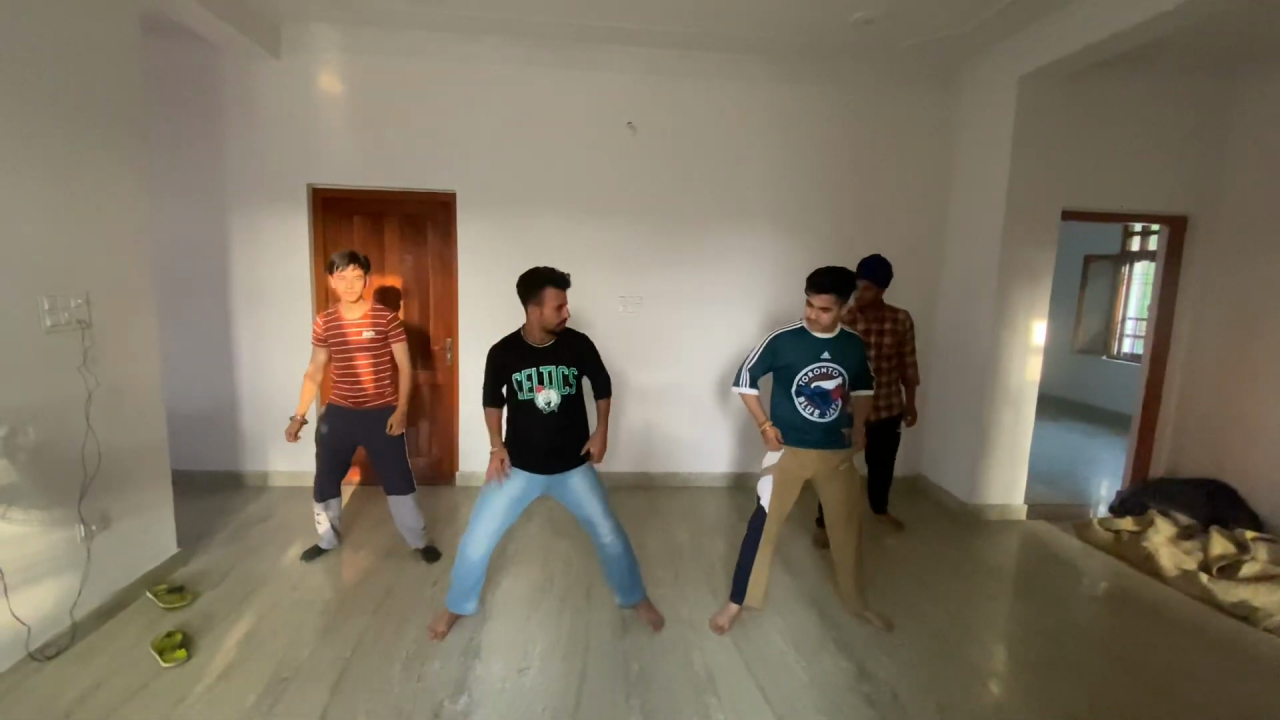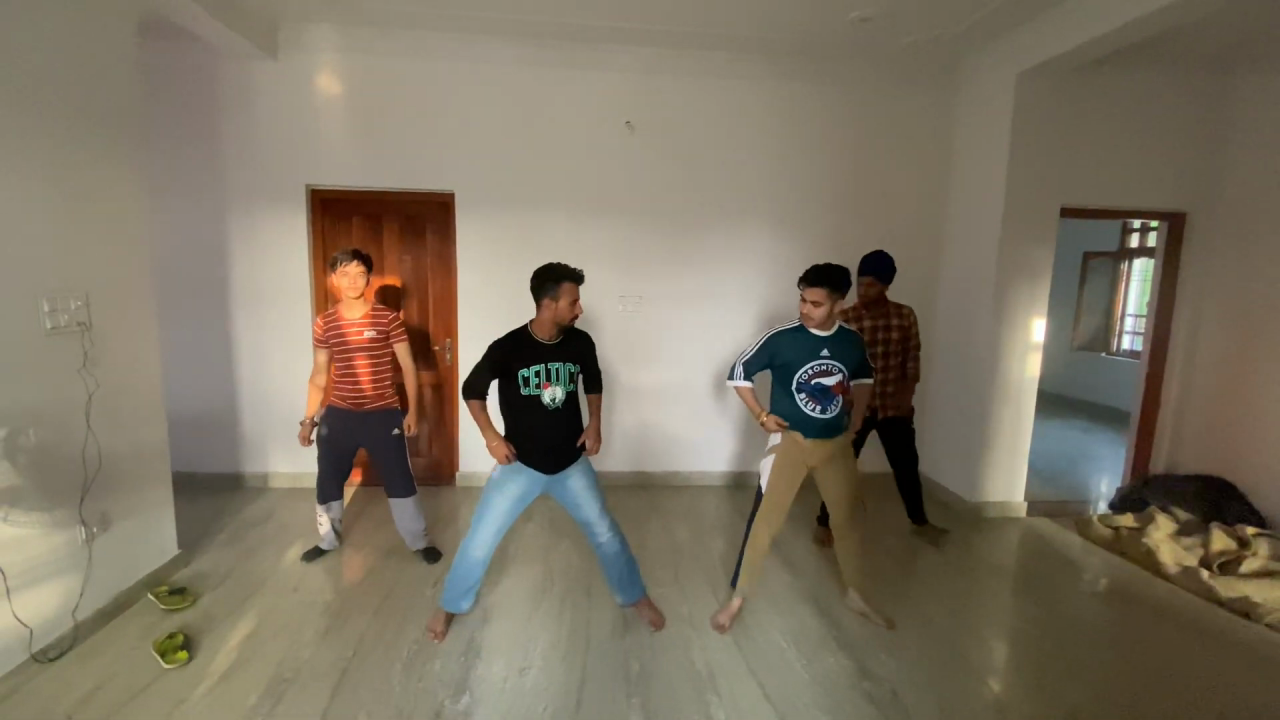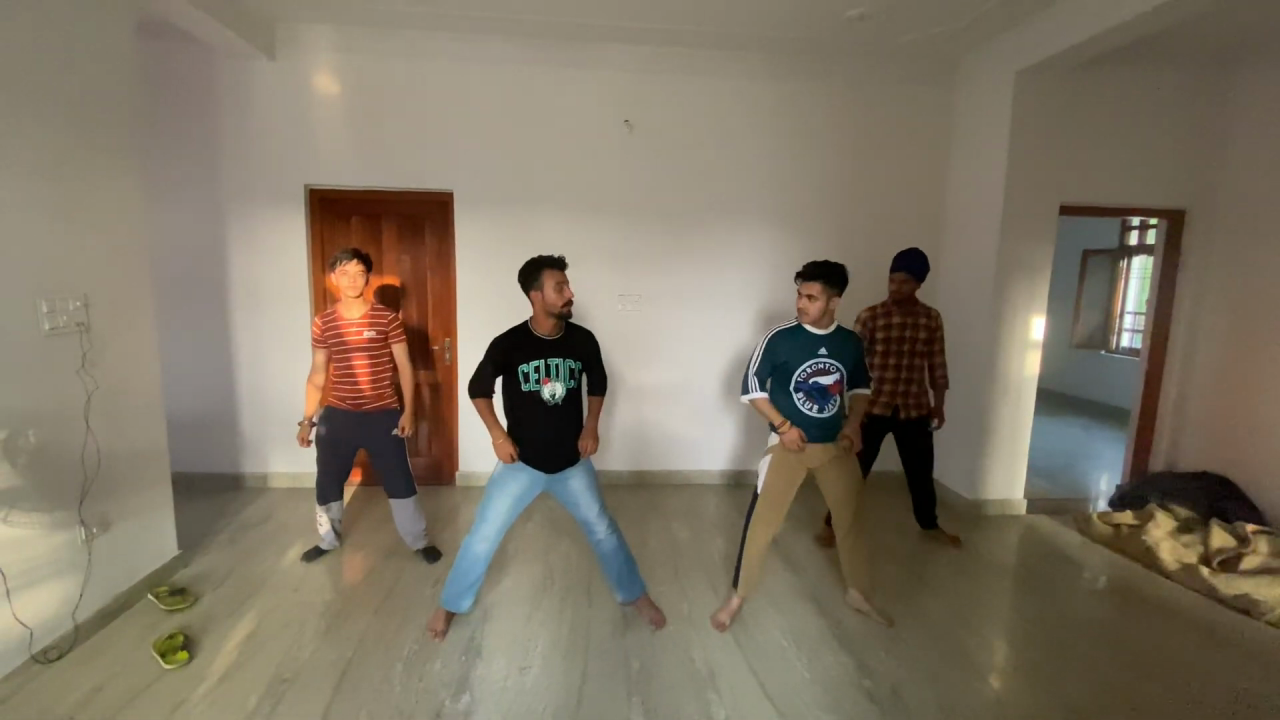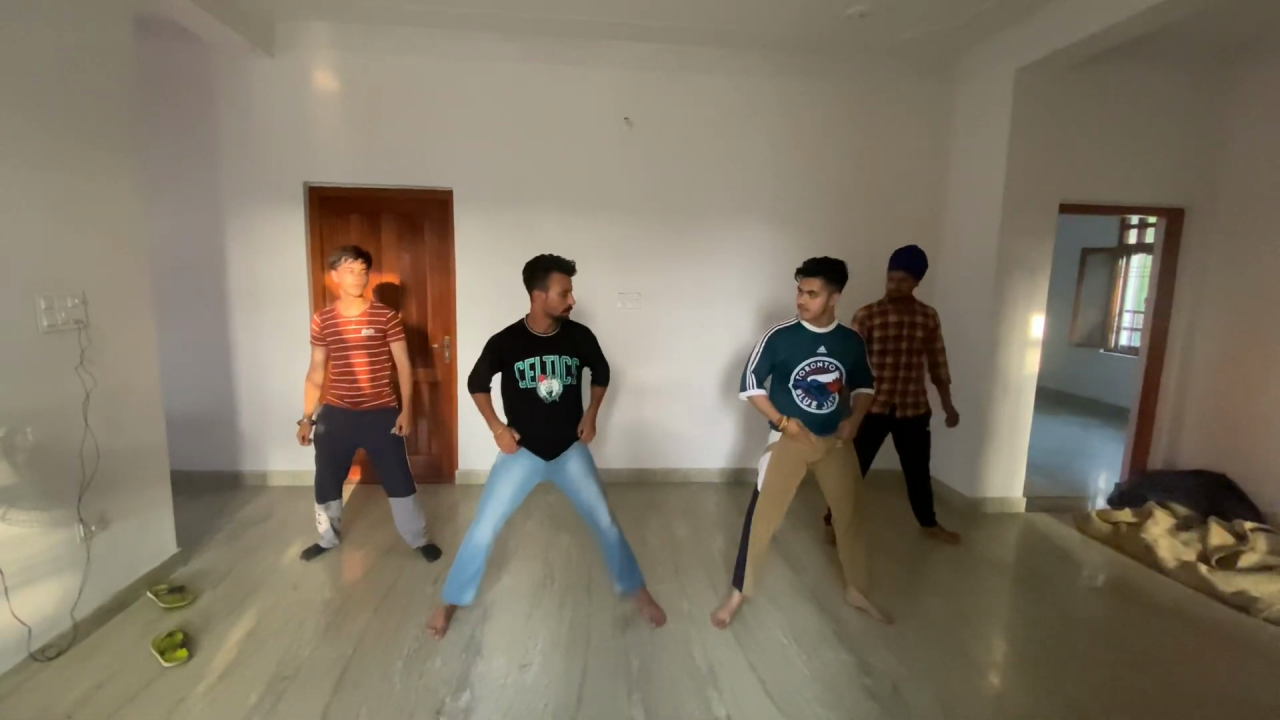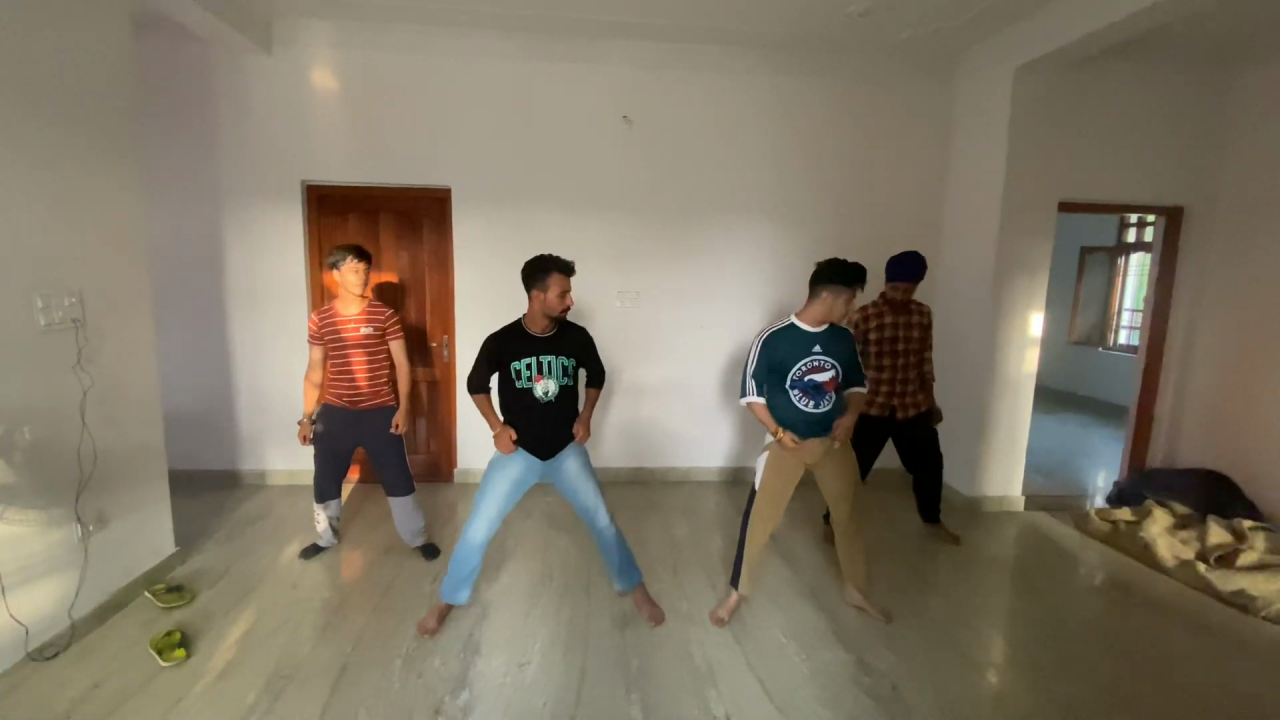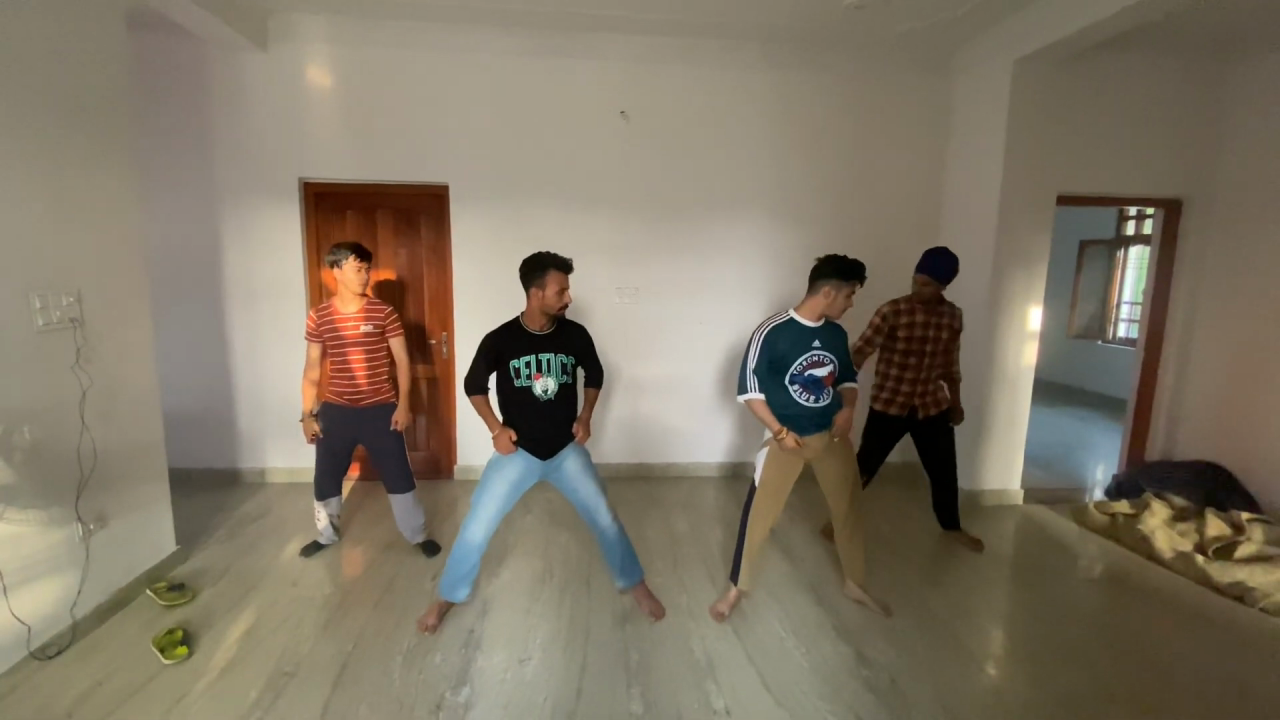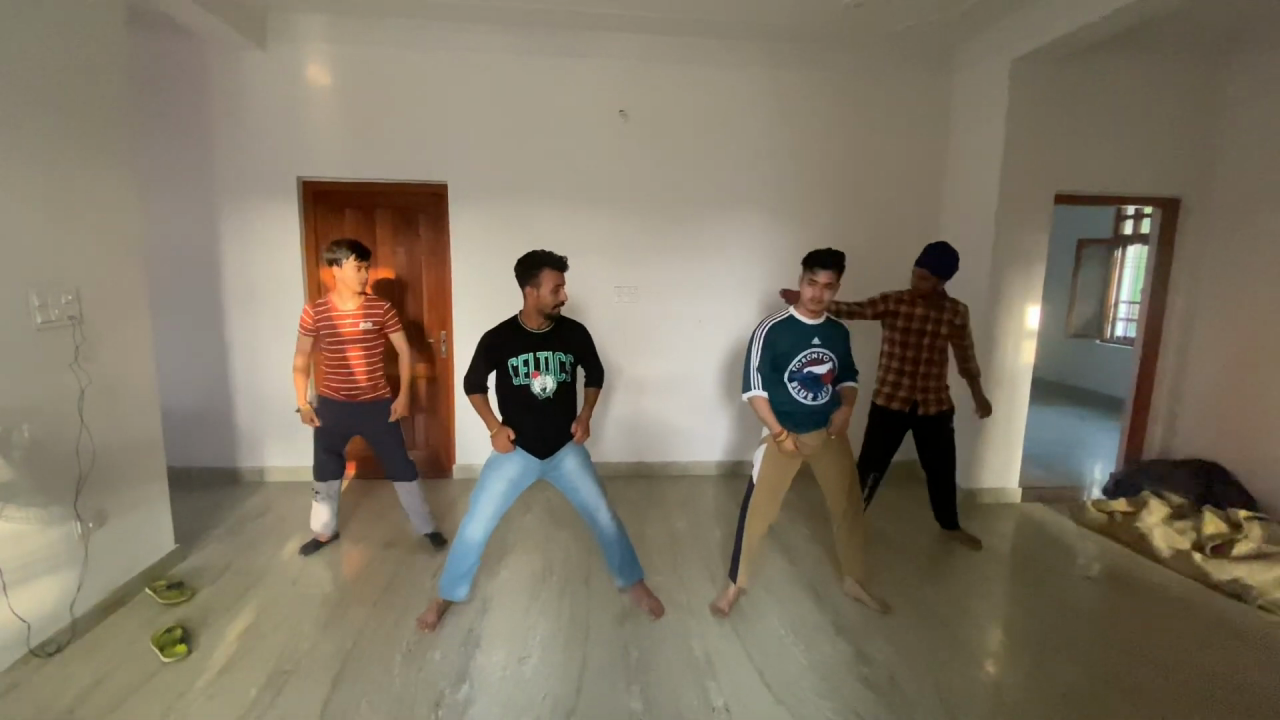
dt=0.3s
person 1, frame 1
left shoulder: (579, 345)
right shoulder: (503, 352)
left elbow: (603, 386)
right elbow: (492, 399)
left wrist: (601, 431)
right wrist: (496, 445)
left hip: (573, 464)
right hip: (519, 465)
left knee: (608, 534)
right knee: (477, 539)
left ankle: (635, 598)
right ankle: (456, 607)
person 1, frame 2
left shoulder: (581, 343)
right shoulder: (507, 348)
left elbow: (593, 381)
right elbow: (472, 390)
left wrist: (594, 424)
right wrist: (491, 437)
left hip: (571, 463)
right hip: (520, 464)
left knee: (604, 533)
right knee: (480, 540)
left ankle: (636, 597)
right ankle: (450, 607)
person 1, frame 3
left shoulder: (582, 340)
right shoulder: (507, 344)
left elbow: (597, 383)
right elbow: (478, 389)
left wrist: (591, 427)
right wrist: (498, 435)
left hip: (572, 461)
right hip: (521, 461)
left knee: (603, 531)
right knee: (483, 537)
left ankle: (636, 596)
right ankle: (449, 606)
person 1, frame 4
left shoulder: (580, 336)
right shoulder: (505, 342)
left elbow: (601, 373)
right elbow: (477, 383)
left wrist: (590, 415)
right wrist: (497, 427)
left hip: (570, 449)
right hip: (521, 451)
left knee: (604, 522)
right knee: (484, 529)
left ankle: (636, 591)
right ankle: (450, 602)
person 1, frame 5
left shoulder: (577, 337)
right shoulder: (502, 342)
left elbow: (596, 375)
right elbow: (476, 384)
left wrist: (586, 416)
right wrist: (497, 426)
left hip: (566, 450)
right hip: (518, 451)
left knee: (602, 522)
right knee: (478, 530)
left ankle: (634, 588)
right ankle: (447, 601)
person 1, frame 6
left shoulder: (575, 335)
right shoulder: (500, 340)
left elbow: (594, 375)
right elbow: (474, 385)
left wrist: (585, 417)
right wrist: (496, 428)
left hip: (566, 449)
right hip: (518, 451)
left knee: (605, 520)
right knee: (476, 530)
left ankle: (635, 584)
right ankle: (447, 598)
person 1, frame 7
left shoulder: (574, 333)
right shoulder: (497, 339)
left elbow: (595, 374)
right elbow: (473, 384)
left wrist: (585, 416)
right wrist: (494, 426)
left hip: (565, 448)
right hip: (516, 449)
left knee: (605, 519)
right knee: (475, 528)
left ankle: (634, 583)
right ankle: (446, 597)
person 2, frame 1
left shoulder: (854, 345)
right shoulder: (782, 340)
left elbow: (863, 387)
right elbow: (744, 379)
left wrist: (859, 425)
right wrist: (765, 425)
left hip: (836, 451)
right hip: (788, 450)
left knee: (847, 525)
right knee: (764, 525)
left ankle: (855, 601)
right ankle: (736, 602)
person 2, frame 2
left shoulder: (852, 341)
right shoulder: (781, 337)
left elbow: (864, 377)
right elbow: (739, 372)
left wrist: (858, 413)
right wrist: (762, 415)
left hip: (836, 444)
right hip: (789, 441)
left knee: (847, 519)
right knee: (764, 518)
left ankle: (855, 594)
right ankle: (737, 597)
person 2, frame 3
left shoulder: (851, 342)
right shoulder: (779, 338)
left elbow: (861, 386)
right elbow: (752, 386)
left wrist: (854, 422)
right wrist: (783, 425)
left hip: (836, 445)
right hip: (789, 443)
left knee: (851, 518)
right knee: (761, 520)
left ankle: (856, 592)
right ankle: (737, 597)
person 2, frame 4
left shoulder: (852, 341)
right shoulder: (778, 336)
left elbow: (864, 385)
right elbow: (750, 384)
left wrist: (855, 419)
right wrist: (781, 420)
left hip: (836, 441)
right hip: (789, 440)
left knee: (850, 516)
right knee: (761, 517)
left ankle: (855, 590)
right ankle: (737, 594)
person 2, frame 5
left shoulder: (844, 339)
right shoulder: (773, 337)
left elbow: (856, 383)
right elbow: (750, 391)
left wrist: (849, 415)
right wrist: (777, 432)
left hip: (833, 441)
right hip: (787, 443)
left knee: (848, 514)
right knee: (759, 517)
left ankle: (855, 589)
right ankle: (736, 593)
person 2, frame 6
left shoulder: (837, 334)
right shoulder: (771, 333)
right elbow: (749, 388)
left wrist: (847, 409)
right wrist: (779, 432)
left hip: (832, 436)
right hip: (786, 438)
left knee: (848, 509)
right knee: (759, 513)
left ankle: (854, 583)
right ankle: (736, 587)
person 2, frame 7
left shoulder: (839, 333)
right shoulder: (771, 330)
left elbow: (848, 378)
right elbow: (754, 388)
left wrist: (845, 408)
right wrist: (779, 434)
left hip: (829, 434)
right hip: (783, 434)
left knee: (848, 506)
right knee: (757, 509)
left ankle: (853, 581)
right ankle: (735, 584)
person 3, frame 1
left shoulder: (387, 318)
right shoulder: (323, 322)
left elbow: (404, 366)
right elbow: (315, 372)
left wrist: (401, 410)
right wrist: (299, 416)
left hip: (381, 413)
right hip: (338, 414)
left knee: (399, 480)
right knee: (325, 481)
left ankle: (419, 541)
right ankle: (328, 539)
person 3, frame 2
left shoulder: (388, 318)
right shoulder: (325, 323)
left elbow: (407, 365)
right elbow: (319, 374)
left wrist: (412, 410)
right wrist: (309, 419)
left hip: (383, 415)
right hip: (339, 416)
left knee: (400, 482)
right knee: (328, 482)
left ankle: (419, 541)
right ankle: (328, 540)
person 3, frame 3
left shoulder: (387, 318)
right shoulder: (323, 323)
left elbow: (404, 367)
right elbow: (317, 374)
left wrist: (408, 411)
right wrist: (307, 420)
left hip: (382, 415)
right hip: (338, 416)
left knee: (399, 482)
right knee: (327, 483)
left ankle: (419, 541)
right ankle: (329, 540)
person 3, frame 4
left shoulder: (386, 316)
right shoulder: (322, 320)
left elbow: (403, 365)
right elbow: (316, 372)
left wrist: (406, 410)
right wrist: (307, 417)
left hip: (381, 414)
right hip: (336, 414)
left knee: (399, 480)
right knee: (326, 481)
left ankle: (419, 539)
right ankle: (328, 538)
person 3, frame 5
left shoulder: (384, 315)
right shoulder: (320, 319)
left elbow: (401, 364)
right elbow: (315, 371)
left wrist: (403, 408)
right wrist: (307, 417)
left hip: (380, 413)
right hip: (335, 413)
left knee: (398, 480)
right knee: (325, 480)
left ankle: (417, 538)
right ankle: (326, 538)
person 3, frame 6
left shoulder: (383, 312)
right shoulder: (318, 316)
left elbow: (402, 360)
right elbow: (312, 368)
left wrist: (403, 405)
right wrist: (307, 414)
left hip: (380, 410)
right hip: (335, 411)
left knee: (398, 478)
right knee: (325, 479)
left ankle: (418, 535)
right ankle: (327, 535)
person 3, frame 7
left shoulder: (381, 309)
right shoulder: (314, 312)
left elbow: (404, 351)
right elbow: (301, 358)
left wrist: (403, 395)
right wrist: (302, 402)
left hip: (377, 404)
right hip: (331, 404)
left knee: (401, 468)
right knee: (325, 472)
left ankle: (427, 527)
right ankle: (324, 531)
person 4, frame 1
left shoulder: (901, 320)
right shoulder: (841, 321)
left elbow: (908, 364)
left wrist: (910, 403)
left hip: (888, 406)
left knee: (882, 465)
left ankle: (879, 509)
right ankle: (823, 523)
person 4, frame 2
left shoulder: (905, 316)
right shoulder: (844, 320)
left elbow: (912, 359)
left wrist: (906, 395)
left hip: (894, 405)
left knee: (907, 465)
left ankle: (920, 522)
right ankle: (825, 523)
person 4, frame 3
left shoulder: (932, 318)
right shoulder: (870, 316)
left elbow: (937, 365)
left wrist: (939, 405)
left hip: (916, 409)
right hip: (874, 407)
left knee: (921, 470)
right knee: (855, 467)
left ankle: (930, 525)
right ankle: (832, 524)
person 4, frame 4
left shoulder: (929, 316)
right shoulder: (867, 315)
left elbow: (937, 362)
left wrist: (948, 404)
left hip: (913, 407)
right hip: (872, 406)
left knee: (918, 468)
left ankle: (929, 523)
right ankle: (835, 522)
person 4, frame 5
left shoulder: (923, 315)
right shoulder: (862, 317)
left elbow: (924, 360)
left wrist: (931, 401)
left hip: (913, 407)
right hip: (872, 408)
left knee: (930, 465)
right knee: (854, 468)
left ankle: (932, 520)
right ankle: (834, 523)
person 4, frame 6
left shoulder: (953, 315)
right shoulder: (892, 311)
left elbow: (951, 361)
right elbow: (862, 349)
left wrist: (956, 400)
left hip: (933, 406)
right hip: (888, 404)
left knee: (944, 470)
right knee: (865, 465)
left ankle: (952, 526)
person 4, frame 7
left shoulder: (957, 312)
right shoulder: (892, 302)
left elbow: (966, 354)
right elbow: (850, 310)
left wrist: (978, 393)
left hip: (935, 404)
right hip: (890, 399)
left knee: (942, 469)
right knee: (872, 463)
left ankle: (950, 526)
